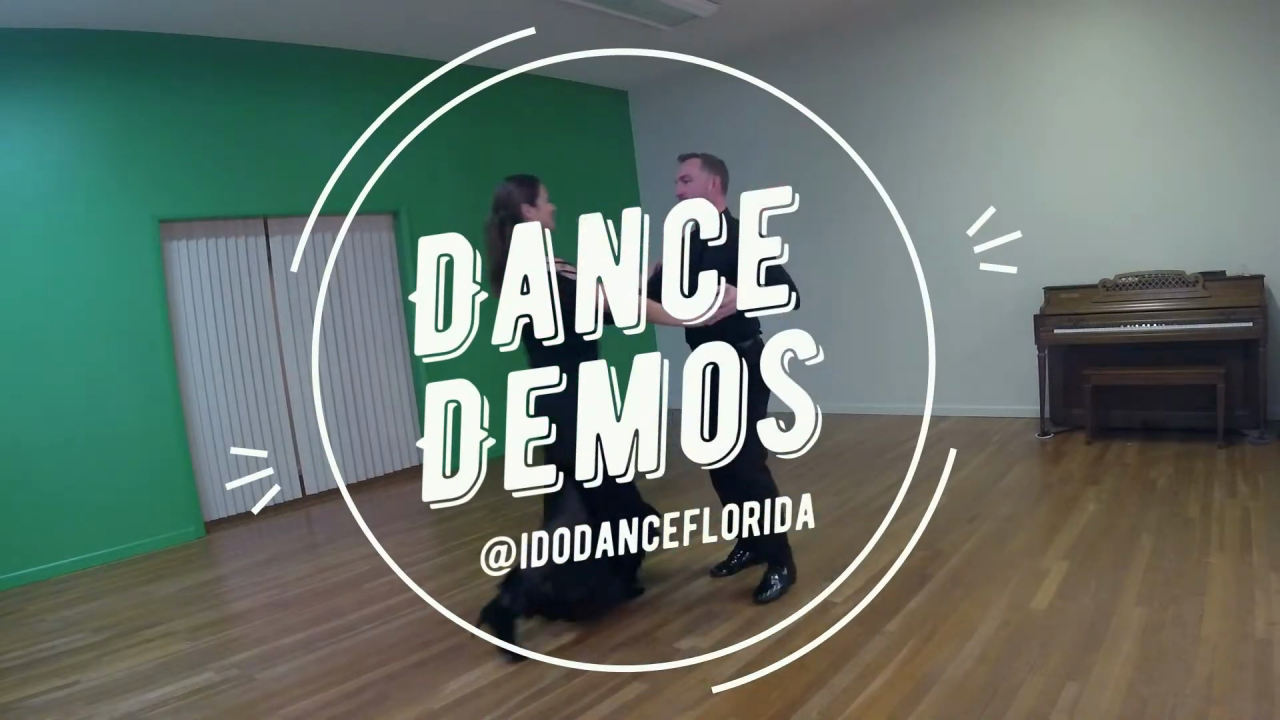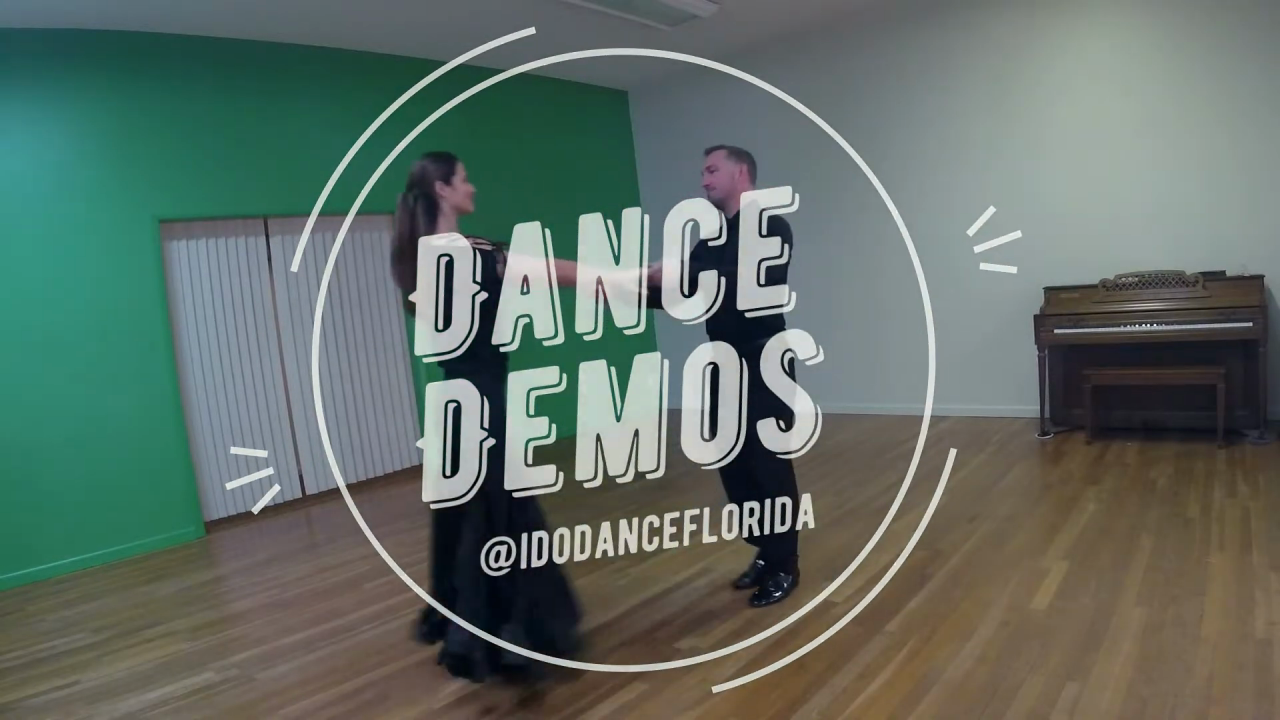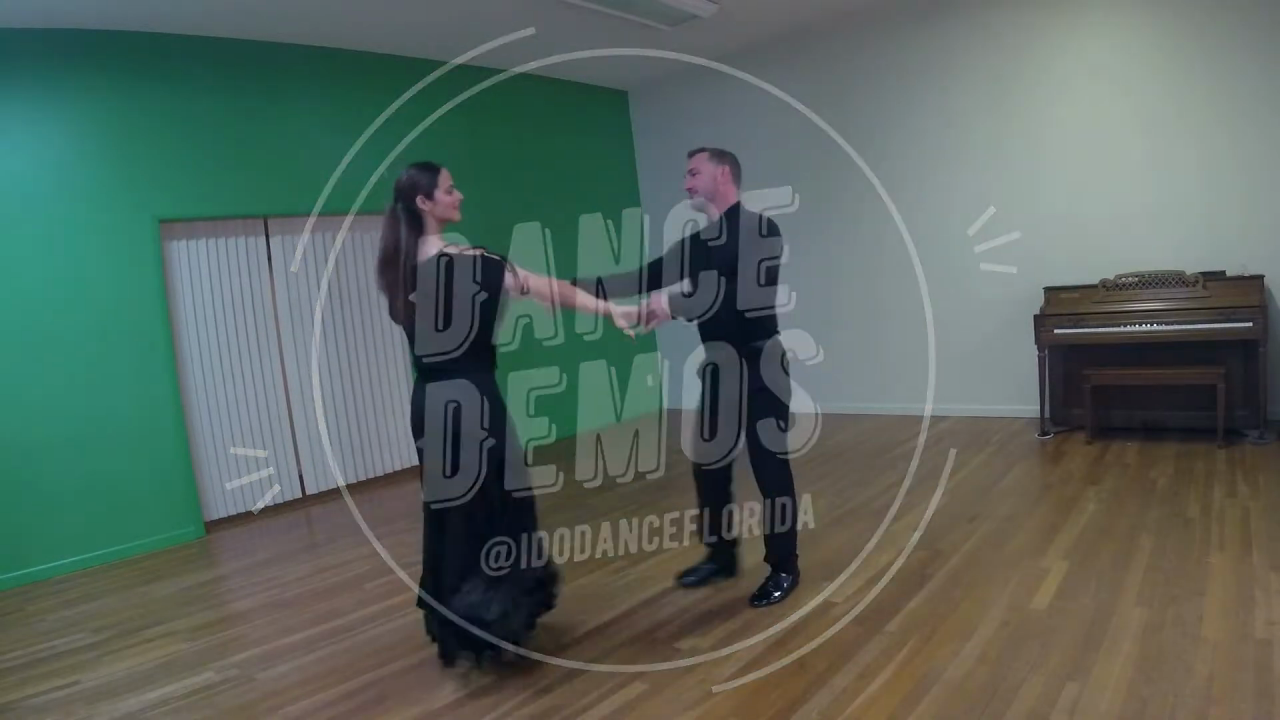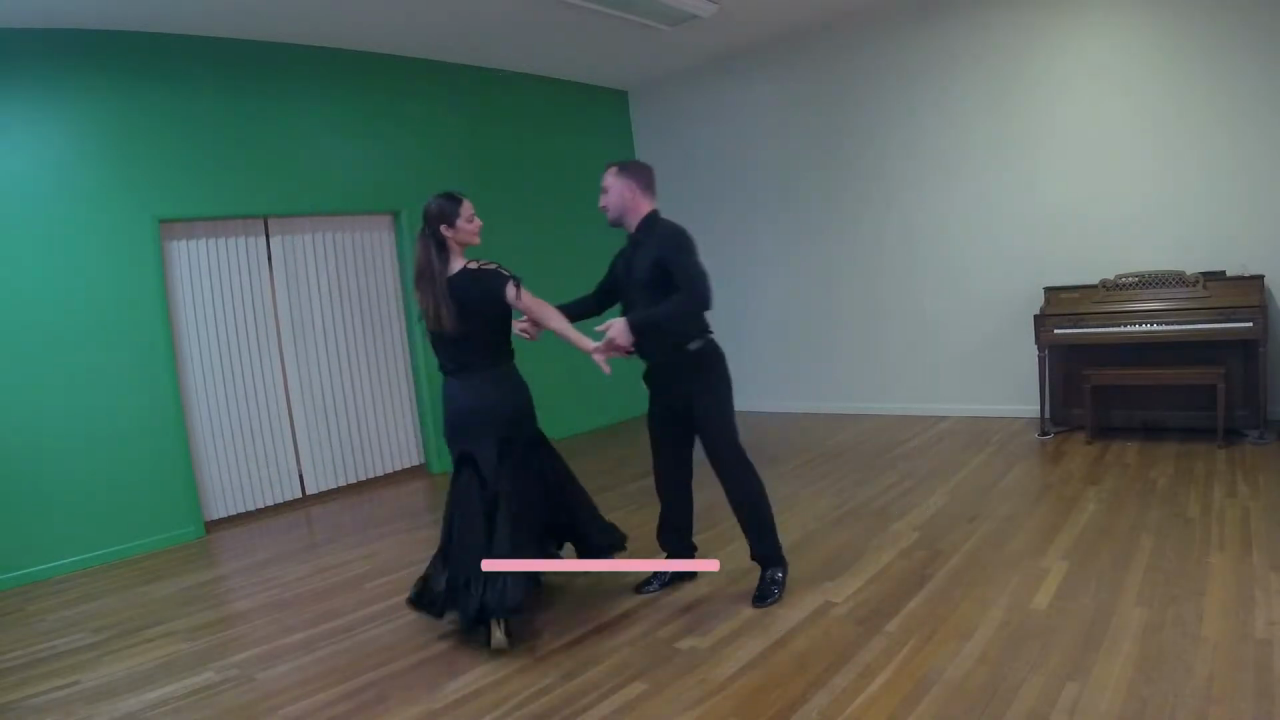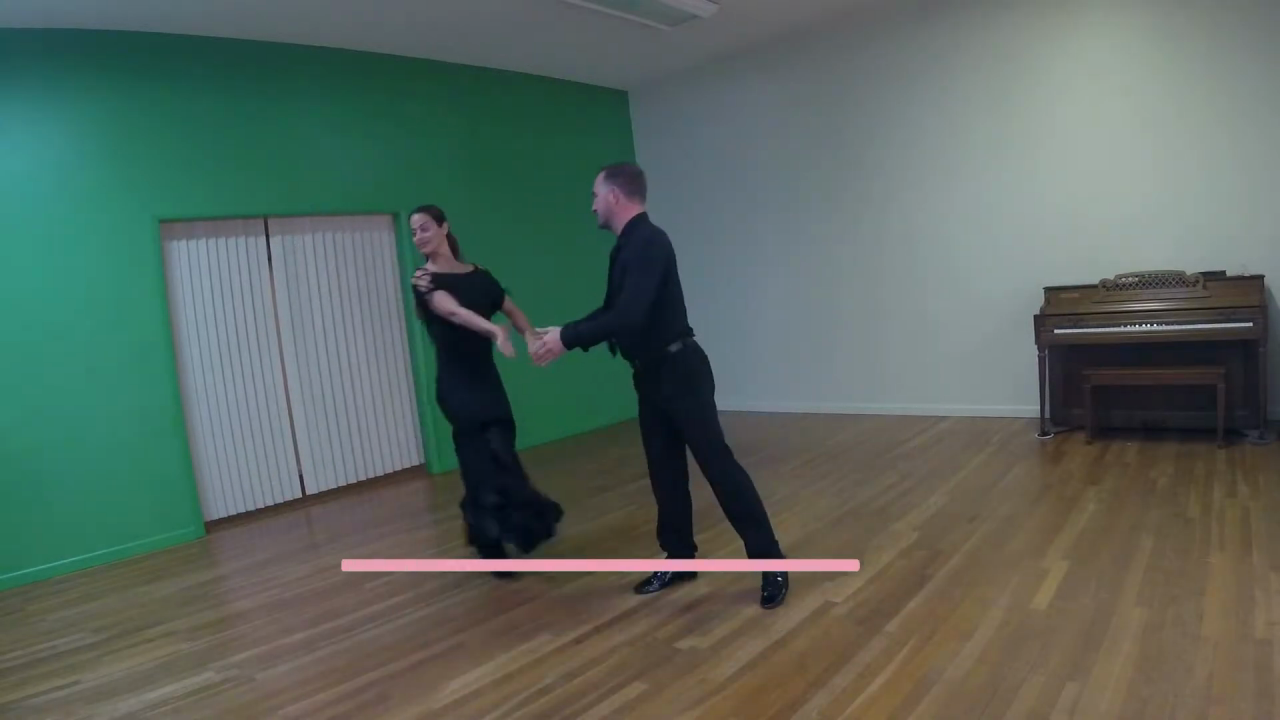
dt=0.5s
person 1, frame 1
right shoulder: (548, 274)
left elbow: (604, 294)
right wrist: (706, 312)
left hip: (555, 397)
right hip: (564, 401)
left knee: (597, 493)
right knee: (577, 503)
left ankle: (610, 580)
right ankle: (512, 600)
person 1, frame 2
left shoulder: (425, 254)
right shoulder: (466, 251)
right elbow: (551, 272)
right hip: (479, 399)
left knee: (468, 516)
right knee: (489, 519)
left ankle: (468, 631)
right ankle: (486, 641)
person 1, frame 3
left shoulder: (404, 265)
right shoulder: (463, 260)
right elbow: (545, 289)
left wrist: (509, 291)
right wrist: (613, 310)
left hip: (429, 401)
right hip: (471, 400)
left knee: (450, 511)
right knee: (496, 507)
left ankle: (460, 627)
right ankle: (484, 625)
person 1, frame 4
left shoulder: (431, 284)
right shoulder: (482, 274)
right elbow: (536, 309)
left wrist: (506, 329)
right wrist: (586, 343)
left hip: (458, 402)
right hip: (499, 394)
left knee: (475, 493)
right knee: (520, 485)
left ankle: (476, 597)
person 1, frame 5
left shoulder: (477, 274)
right shoulder: (423, 280)
left elbow: (510, 308)
right elbow: (452, 311)
left wrist: (532, 336)
right wrist: (495, 330)
left hip: (485, 376)
right hip: (459, 382)
left knee: (494, 454)
right knee: (488, 456)
left ankle: (491, 534)
right ankle: (494, 540)
person 2, frame 1
left shoulder: (742, 238)
right shoulder: (683, 245)
left elbow: (788, 293)
right elbow: (650, 298)
left hip: (743, 365)
left knee: (747, 461)
right knee: (719, 462)
left ankle: (779, 559)
right ankle: (750, 543)
person 2, frame 2
left shoulder: (771, 228)
right shoulder: (710, 241)
left elbow: (754, 278)
left wrist: (685, 272)
left hip: (765, 364)
left knee: (770, 467)
right knee: (732, 465)
left ankle: (784, 565)
right ankle: (767, 552)
person 2, frame 3
left shoulder: (759, 230)
right shoulder: (696, 242)
left elbow: (752, 292)
right elbow: (647, 278)
left wrist: (677, 303)
right wrist: (584, 288)
left hip: (759, 365)
right hip: (719, 367)
left knee: (769, 467)
right knee: (708, 462)
left ankle: (783, 567)
right ankle: (721, 554)
person 2, frame 4
left shoulder: (670, 237)
right shoulder: (628, 254)
left elbow: (698, 298)
right elbow: (598, 300)
left wrist: (634, 324)
left hip: (697, 368)
right hip: (662, 375)
left knee: (729, 462)
right knee: (669, 470)
left ankle: (771, 563)
right ankle: (678, 558)
person 2, frame 5
left shoulder: (648, 242)
right shoulder: (625, 248)
left elbow: (630, 316)
right elbow: (614, 311)
left wrist: (567, 339)
right wrist: (567, 330)
left hip: (680, 370)
right hip: (651, 375)
left knee: (716, 463)
right knee: (665, 470)
left ankle: (769, 562)
right ankle: (680, 558)
